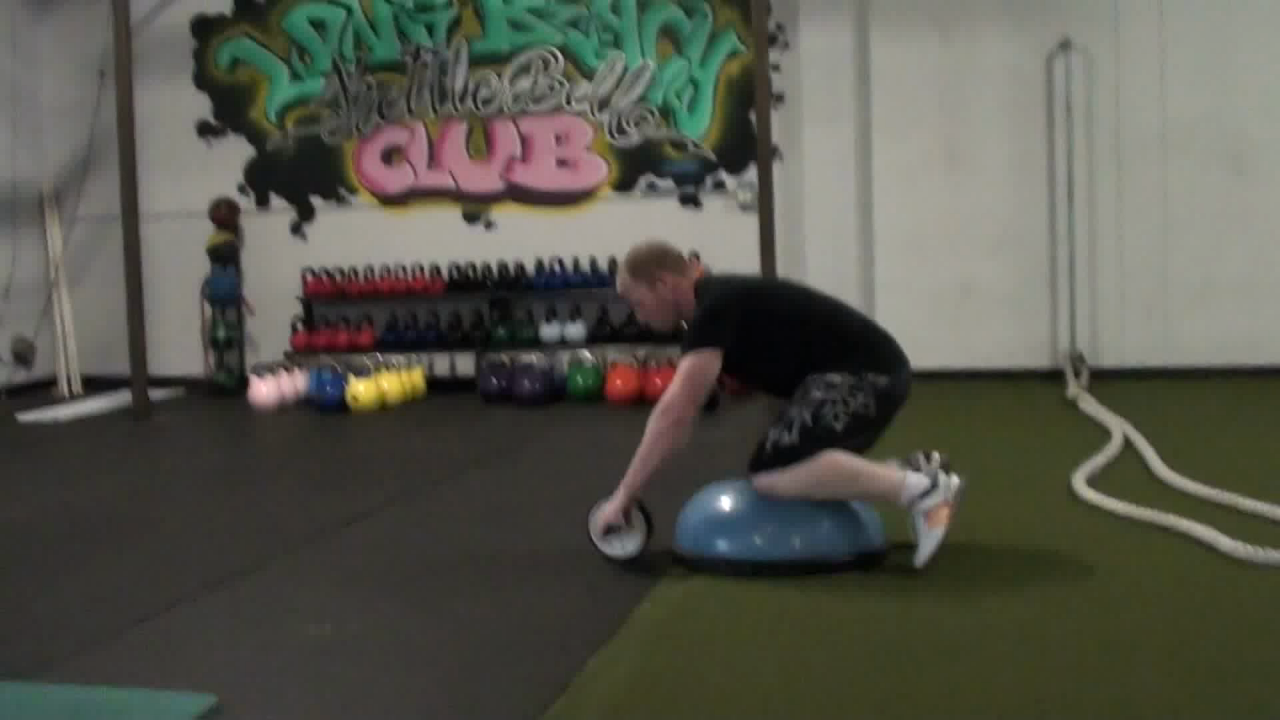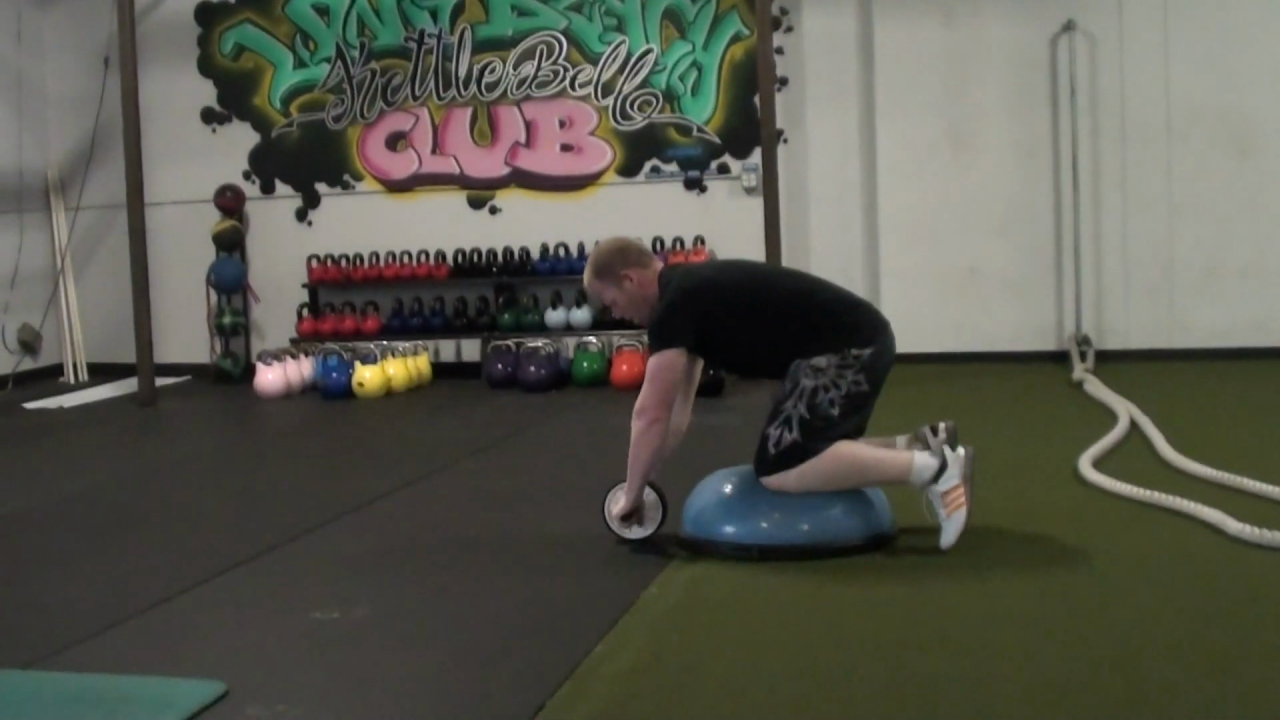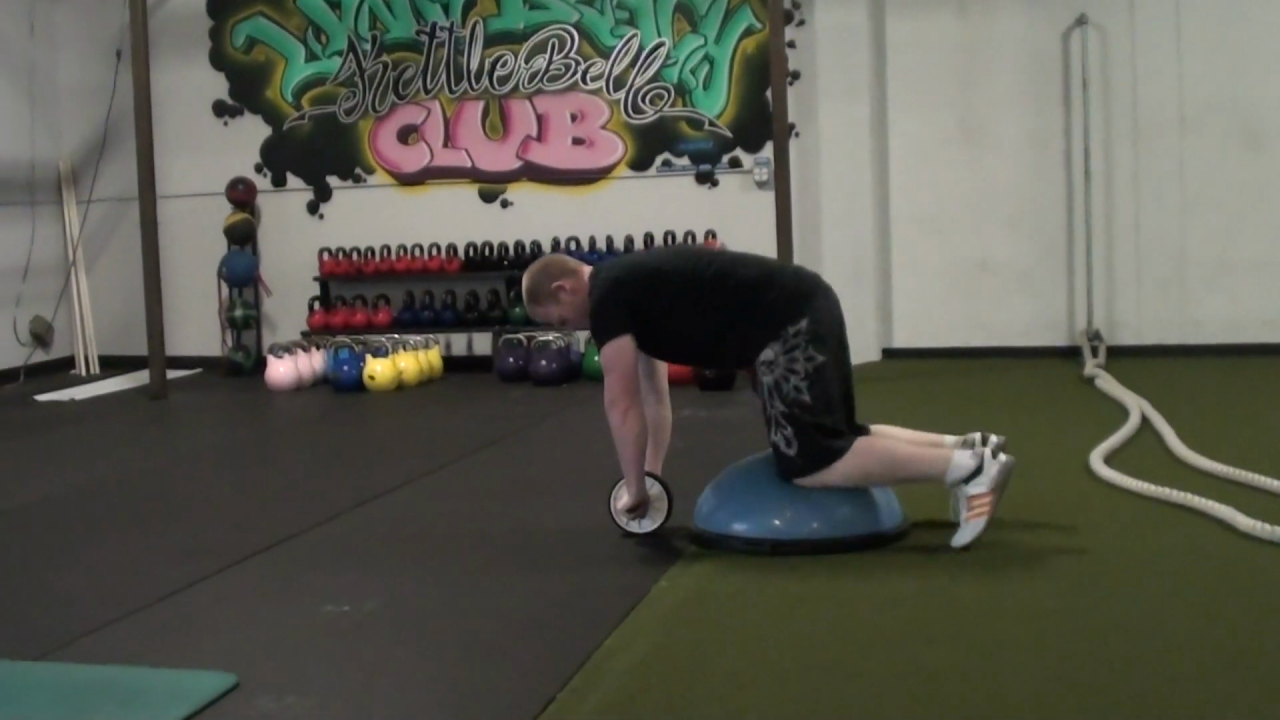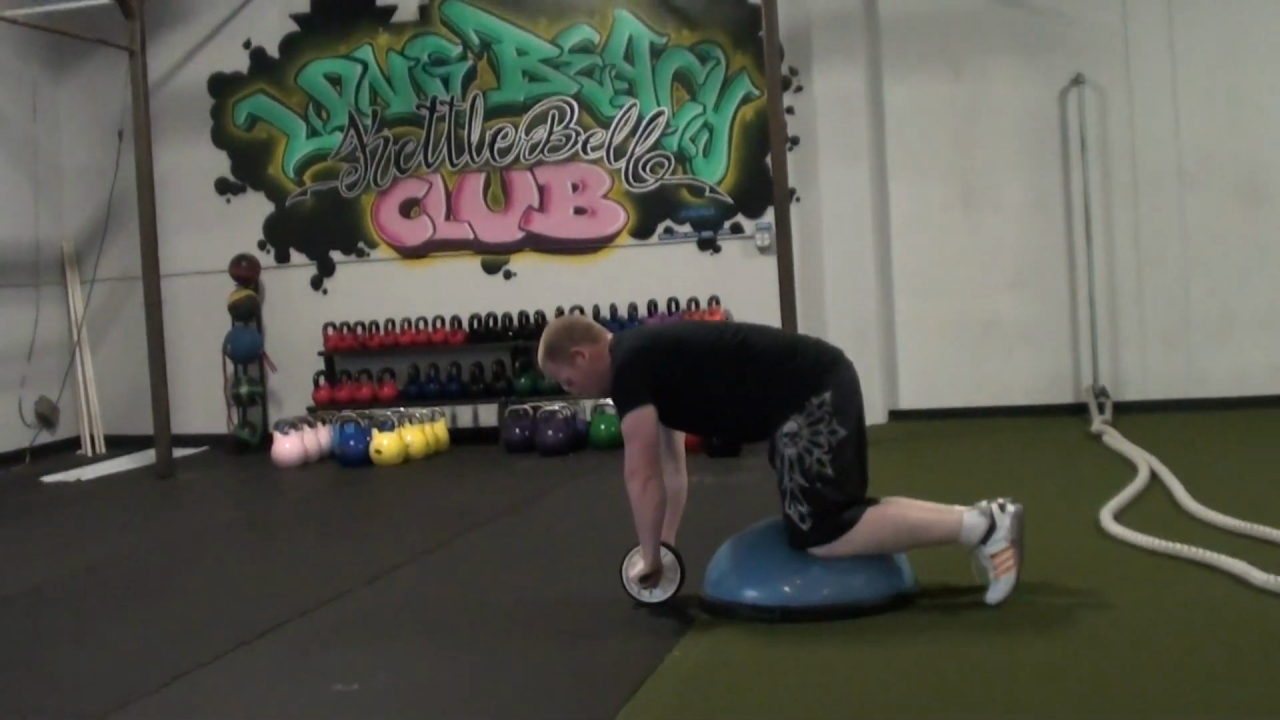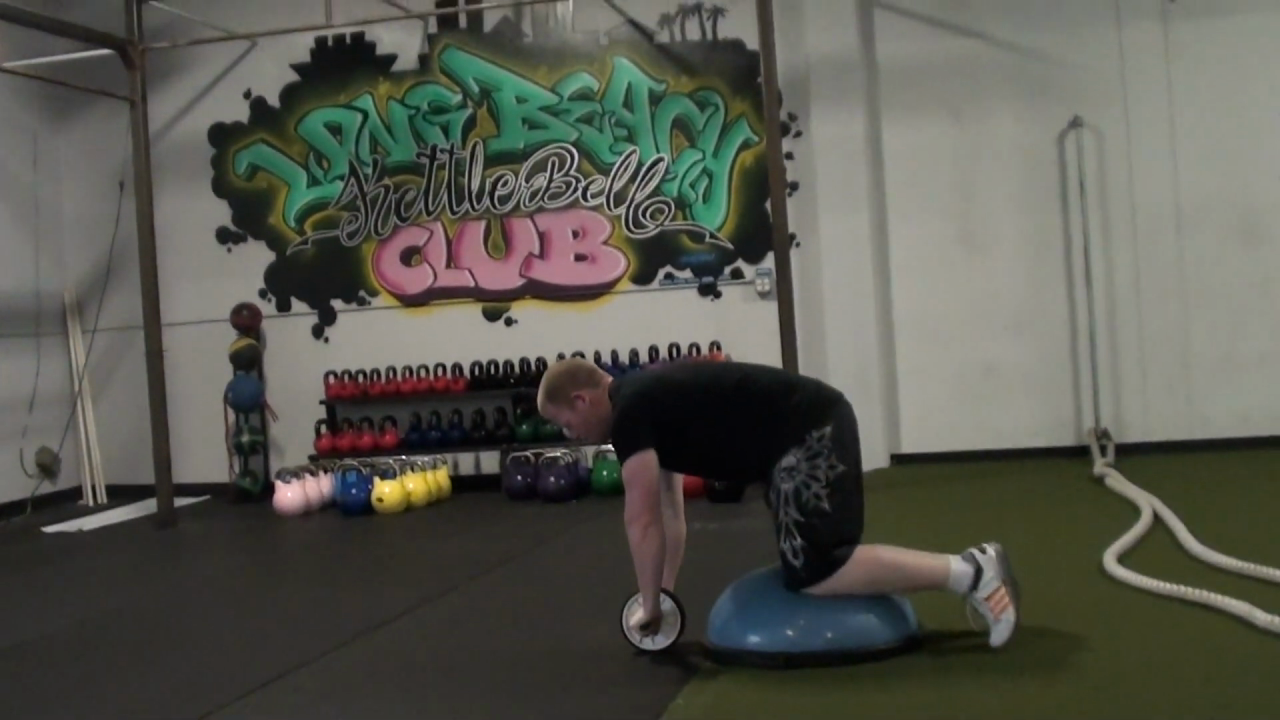
dt=1s
person 1, frame 1
left shoulder: (718, 307)
right shoulder: (714, 310)
left elbow: (675, 410)
right elbow: (680, 415)
left wrist: (622, 498)
right wrist: (635, 489)
left hip: (866, 374)
right hip: (866, 373)
left knee: (769, 473)
right knee: (799, 470)
left ankle: (920, 487)
right ankle: (914, 471)
person 1, frame 2
left shoulder: (675, 302)
right shoulder: (686, 293)
left elbow: (652, 413)
right elbow: (677, 408)
left wrist: (631, 497)
right wrist: (646, 482)
left hip: (846, 347)
right hip: (858, 342)
left knee: (780, 468)
right knee: (812, 454)
left ankle: (931, 468)
right ankle: (923, 446)
person 1, frame 3
left shoulder: (607, 296)
right shoulder: (631, 286)
left elbow: (621, 404)
right elbow: (652, 392)
left wrist: (636, 489)
right wrist: (653, 473)
left hip: (790, 321)
right hip: (807, 307)
left knee: (809, 459)
right knee: (836, 435)
left ankle: (967, 468)
right ankle: (967, 448)
person 1, frame 4
left shoulder: (628, 366)
right shoulder: (648, 357)
left elbow: (641, 473)
right elbow: (670, 461)
left wrist: (651, 558)
right wrist: (667, 544)
left hip: (809, 396)
right hip: (823, 380)
left knee: (822, 532)
right knee: (841, 511)
left ankle: (979, 527)
right ankle: (981, 515)
person 1, frame 5
left shoulder: (629, 411)
right shoulder: (647, 401)
left elbow: (643, 520)
right elbow: (669, 509)
left wrist: (650, 607)
right wrist: (666, 592)
left hip: (808, 432)
right hip: (818, 426)
left knee: (811, 572)
right knee: (833, 558)
left ankle: (967, 573)
right ankle: (969, 565)
